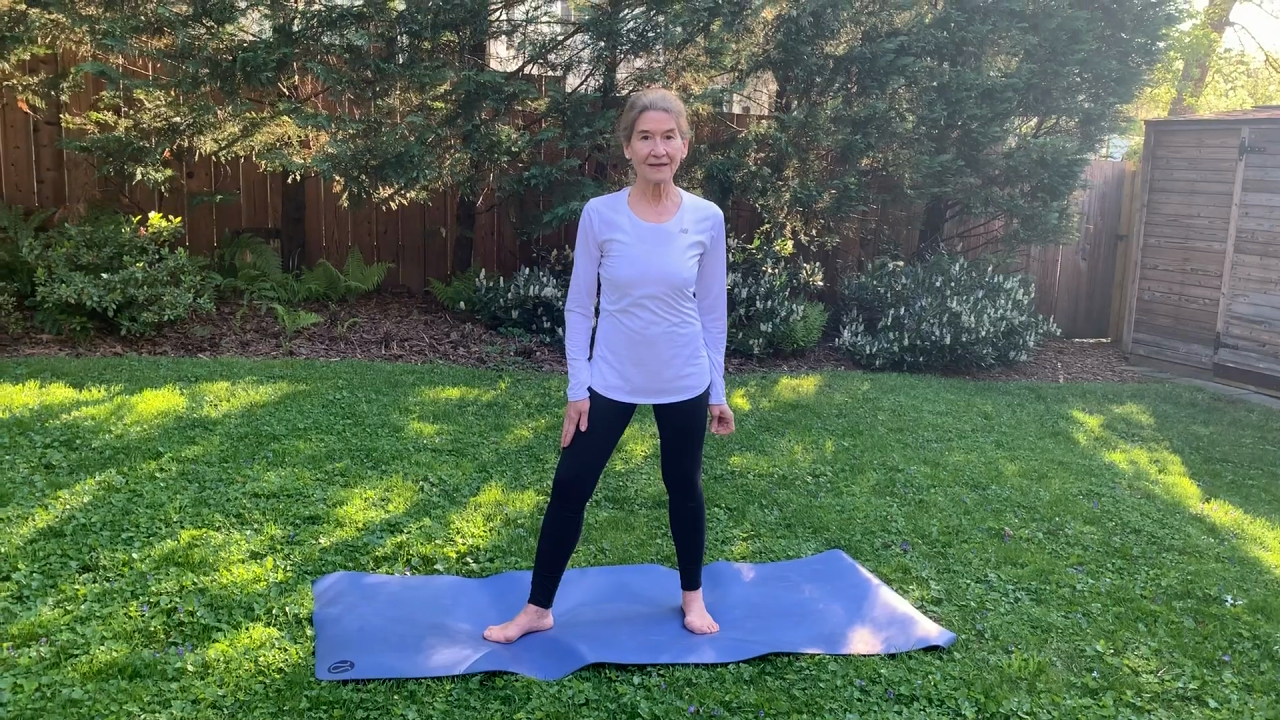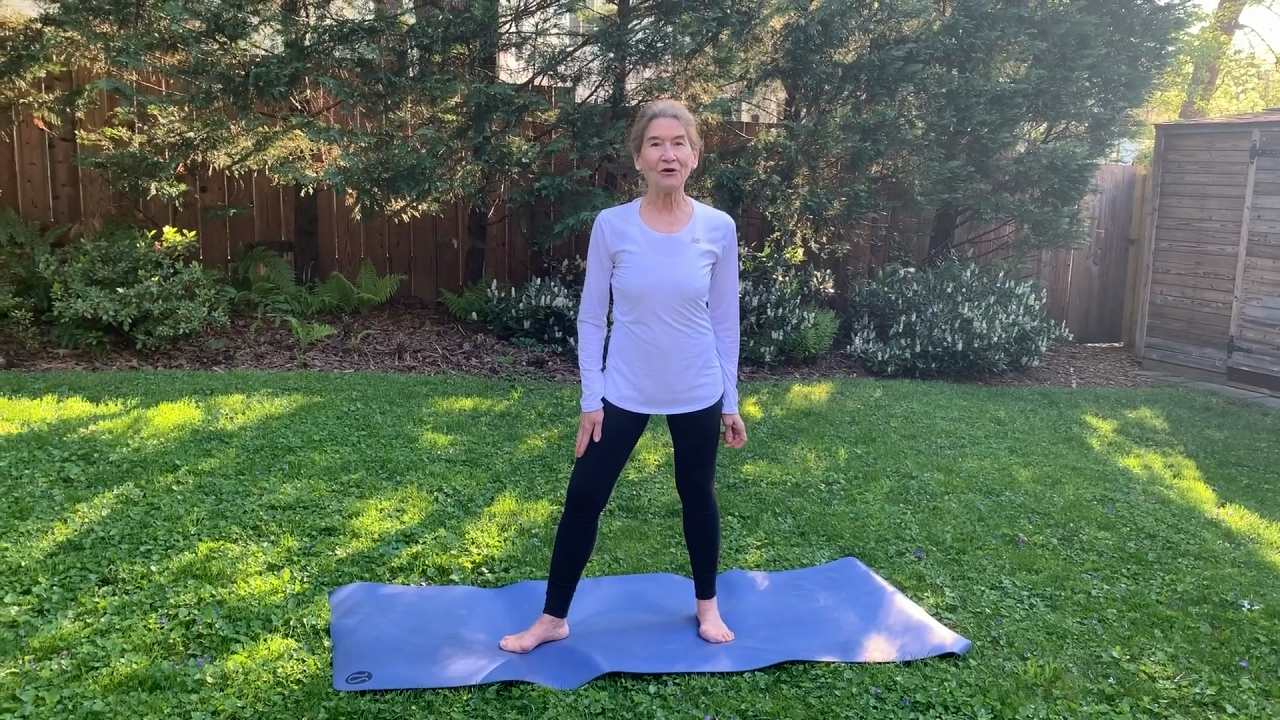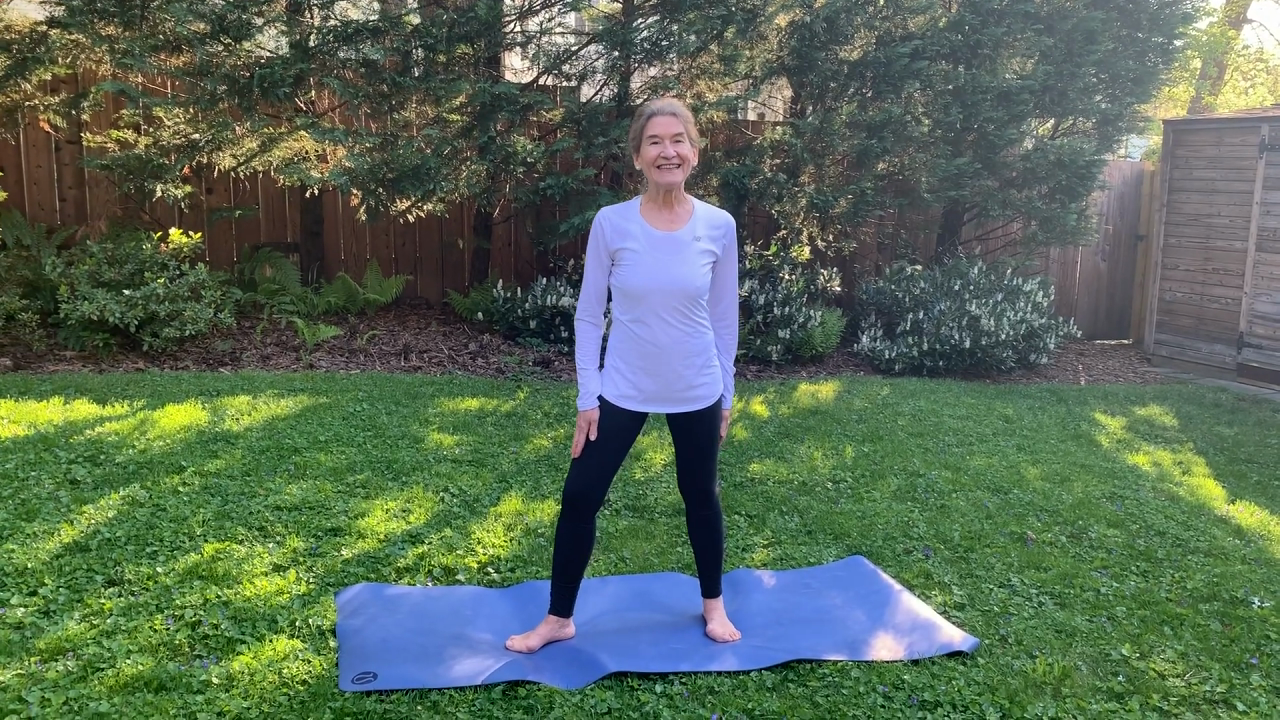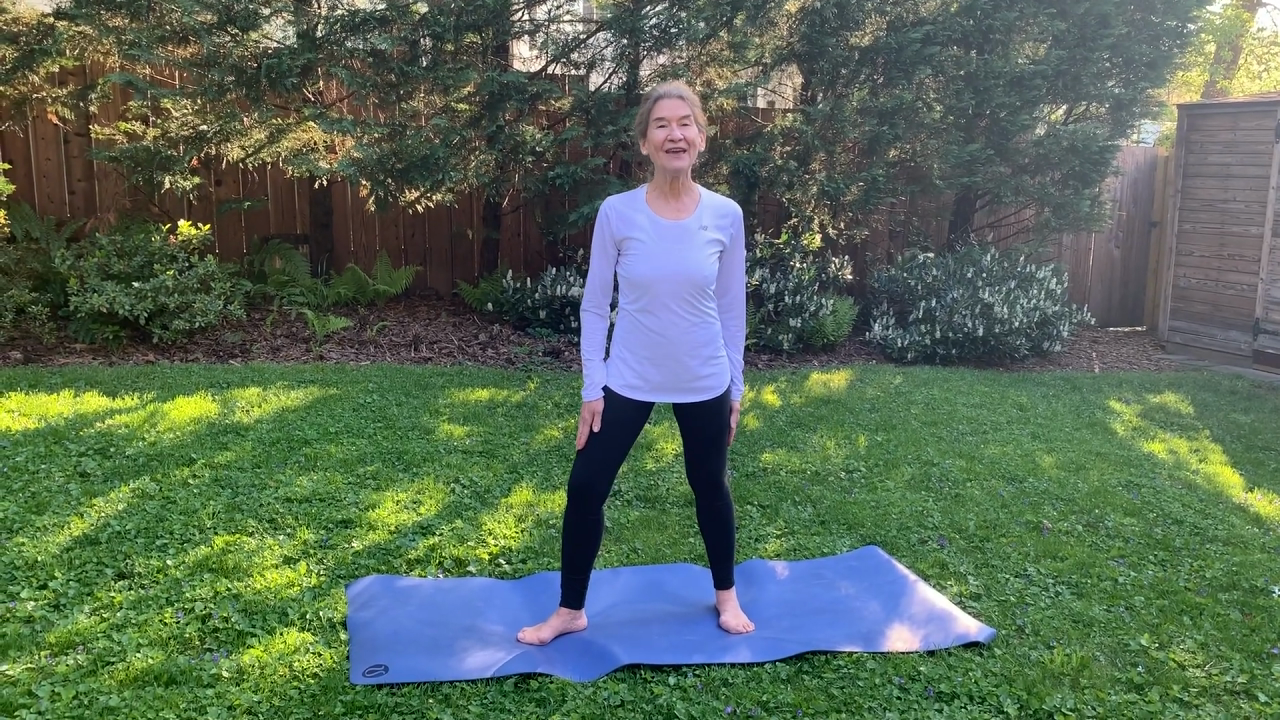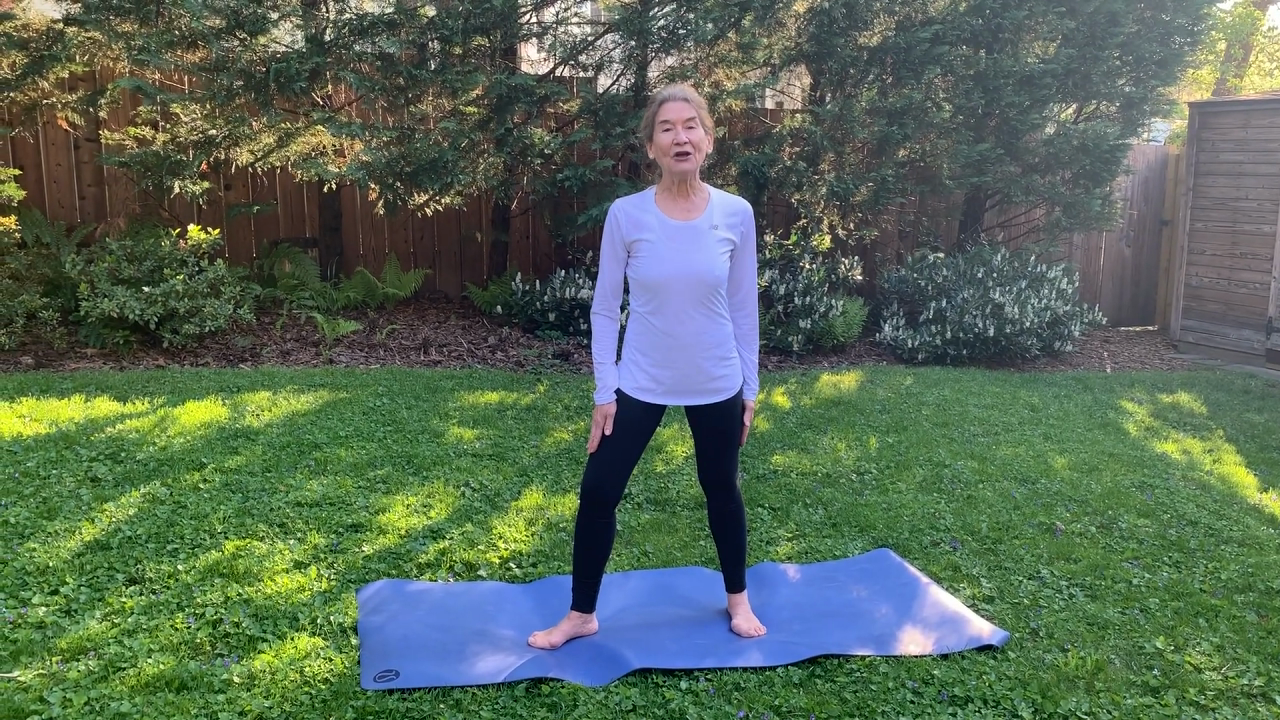
dt=1s
person 1, frame 1
left shoulder: (706, 219)
right shoulder: (599, 215)
left elbow: (712, 310)
right elbow: (579, 306)
left wrist: (717, 391)
right wrist: (576, 388)
left hip: (683, 383)
right hip: (611, 381)
left knee: (684, 488)
right knee: (569, 488)
left ankle: (692, 596)
right ankle: (538, 608)
person 1, frame 2
left shoulder: (718, 228)
right shoulder: (611, 226)
left elbow: (724, 320)
right elbow: (591, 317)
left wrist: (730, 400)
right wrist: (590, 398)
left hip: (696, 394)
right hip: (623, 392)
left knee: (697, 497)
right knee: (583, 498)
left ankle: (706, 604)
right ankle: (552, 618)
person 1, frame 3
left shoulder: (719, 226)
right shoulder: (611, 223)
left elbow: (724, 317)
right elbow: (589, 314)
left wrist: (727, 394)
right wrist: (587, 396)
left hip: (696, 392)
right hip: (622, 390)
left knee: (701, 497)
right knee: (580, 497)
left ankle: (713, 604)
right ankle: (559, 618)
person 1, frame 4
left shoulder: (725, 215)
right shoulder: (616, 213)
left elbow: (732, 308)
right elbow: (595, 305)
left wrist: (735, 386)
right wrist: (592, 387)
left hip: (703, 382)
right hip: (629, 380)
left knee: (710, 488)
right knee: (585, 489)
left ankle: (725, 595)
right ankle: (570, 610)
person 1, frame 5
left shoulder: (735, 214)
right shoulder: (624, 215)
left elbow: (743, 307)
right elbow: (605, 307)
left wrist: (750, 386)
right wrist: (604, 390)
left hip: (716, 384)
right hip: (640, 383)
left knee: (722, 490)
right knee: (598, 492)
left ankle: (737, 598)
right ankle: (581, 614)
